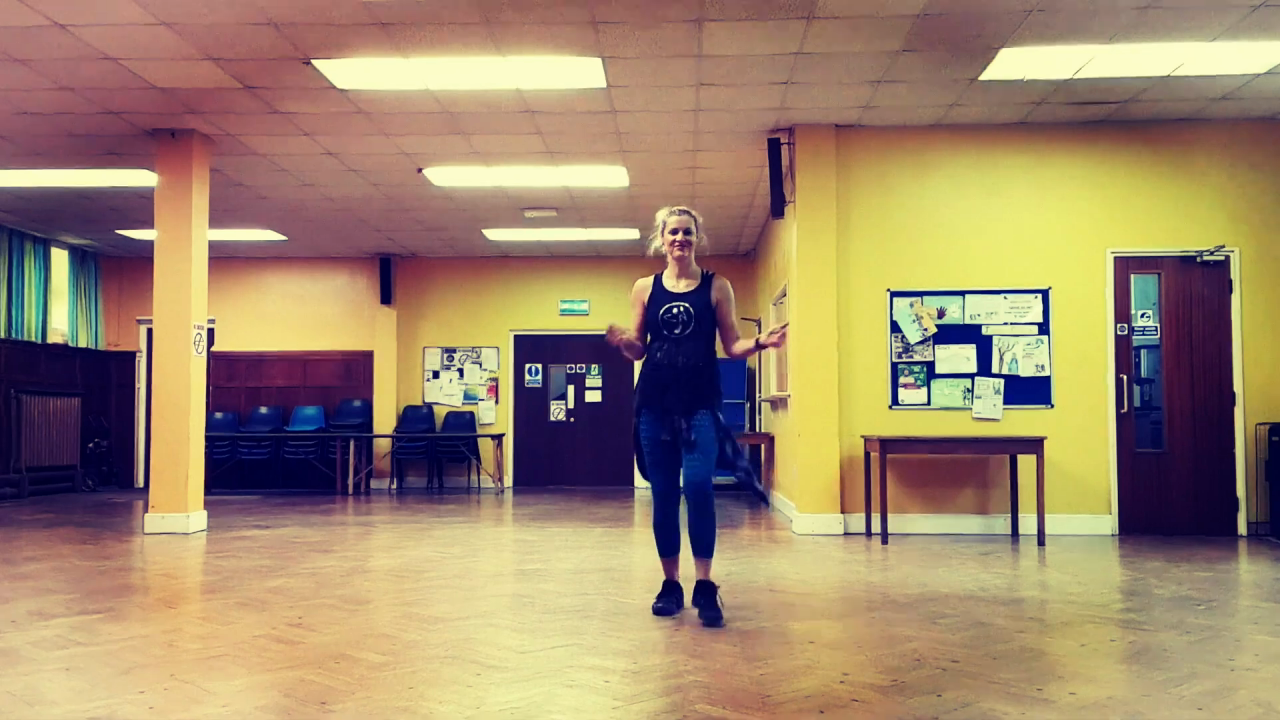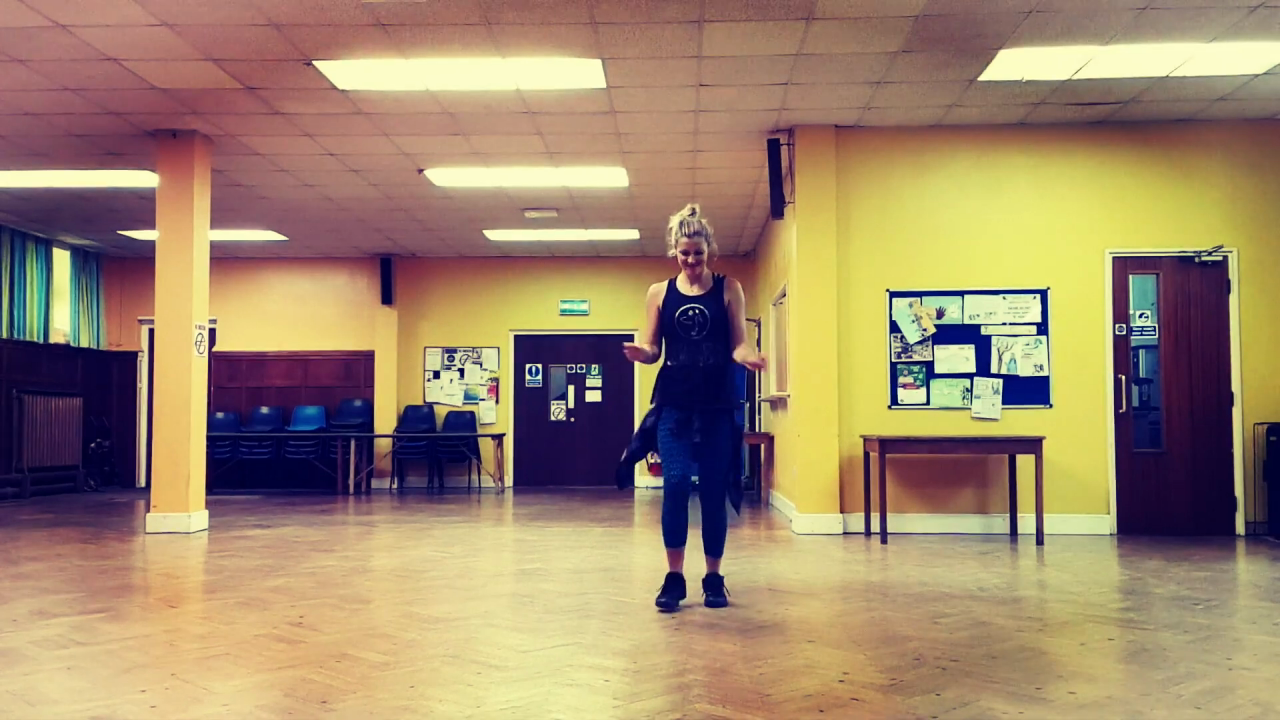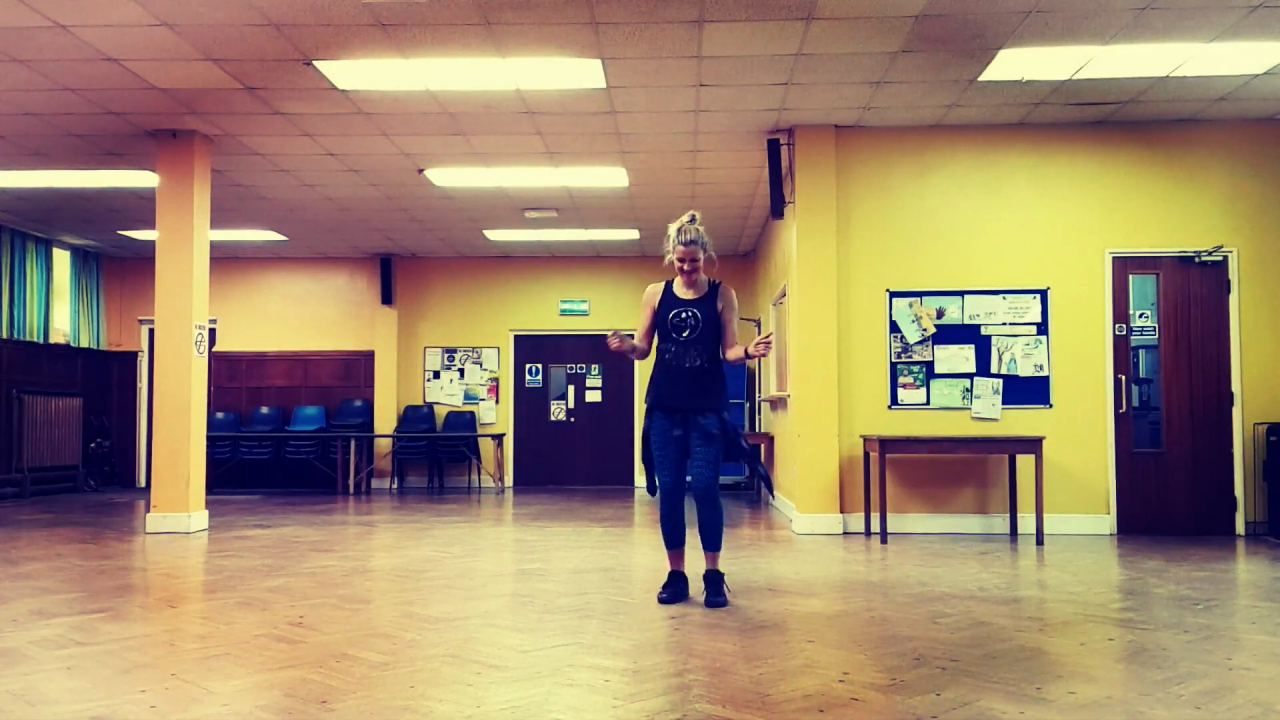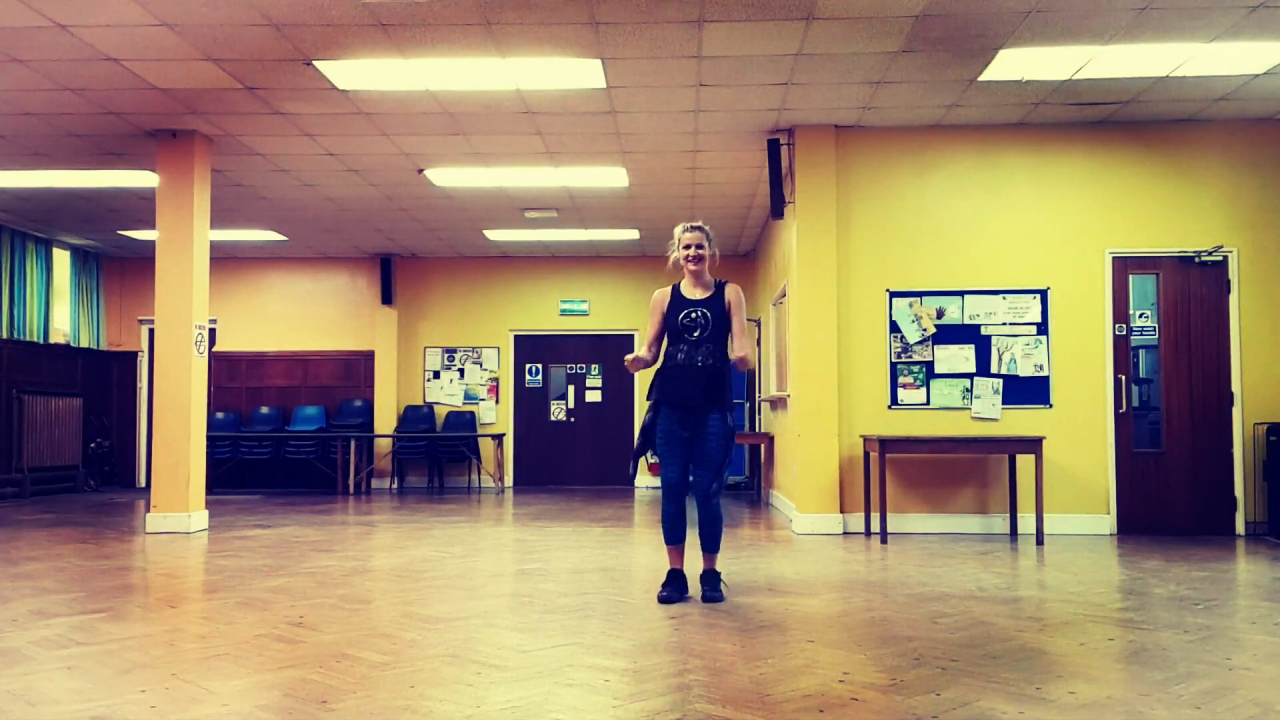
dt=0.5s
person 1, frame 1
left shoulder: (717, 287)
right shoulder: (645, 288)
left elbow: (730, 345)
right elbow: (636, 350)
left wrist: (760, 342)
right wrist: (625, 342)
left hip: (700, 403)
right hip: (653, 402)
left knee: (699, 488)
right knee: (664, 494)
left ankle: (704, 586)
right ankle: (670, 584)
person 1, frame 2
left shoulder: (729, 289)
right shoulder: (661, 292)
left elbow: (739, 344)
right elbow: (651, 349)
left wrist: (751, 359)
right wrist: (641, 352)
left hip: (718, 402)
right hip: (674, 403)
left knee: (714, 491)
right knee: (676, 484)
left ankle: (714, 578)
right ankle: (674, 577)
person 1, frame 3
left shoulder: (722, 294)
right shoulder: (655, 295)
left elbow: (729, 349)
right elbow: (642, 350)
left wrist: (750, 352)
right wrist: (625, 347)
left hip: (707, 404)
right hip: (663, 404)
left knee: (706, 488)
right knee: (669, 490)
left ankle: (714, 575)
right ankle: (676, 576)
person 1, frame 4
left shoulder: (730, 293)
right shoulder: (664, 296)
left elbow: (740, 341)
right elbow: (652, 350)
left wrist: (742, 356)
right wrist: (639, 358)
left hip: (713, 402)
right hip: (671, 400)
left knee: (708, 489)
right knee: (673, 486)
left ankle: (710, 574)
right ankle: (675, 574)
